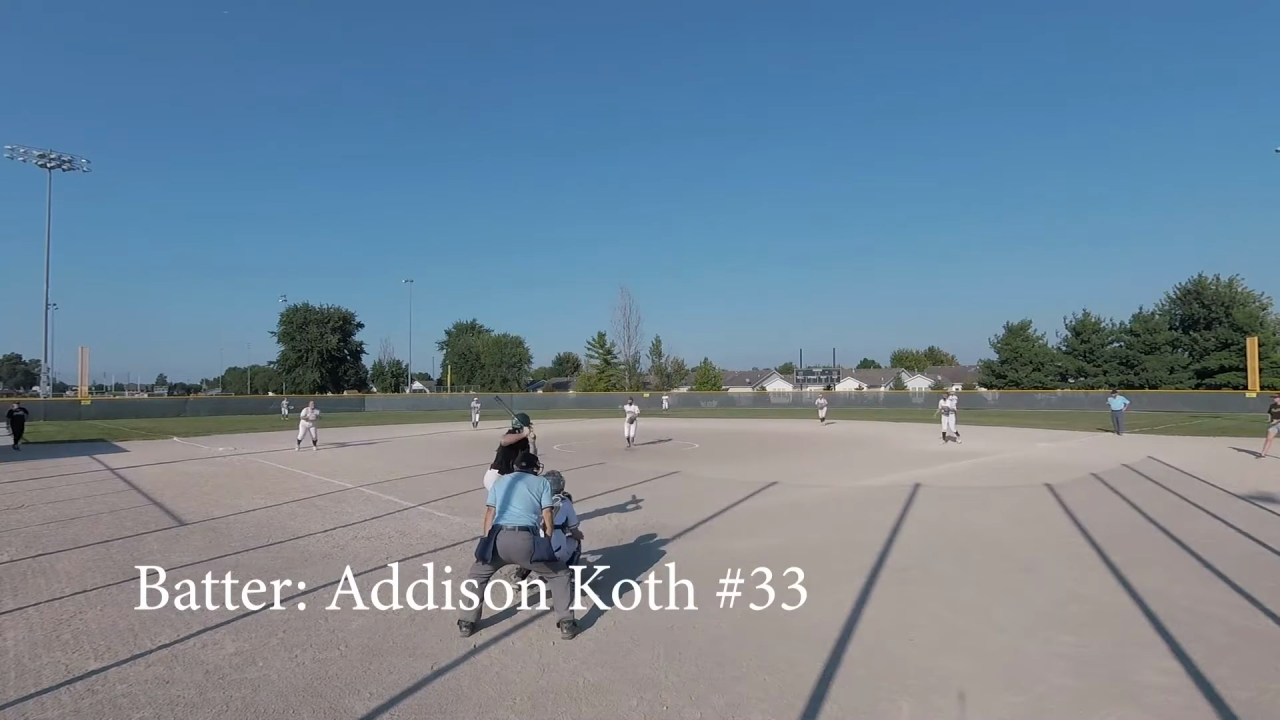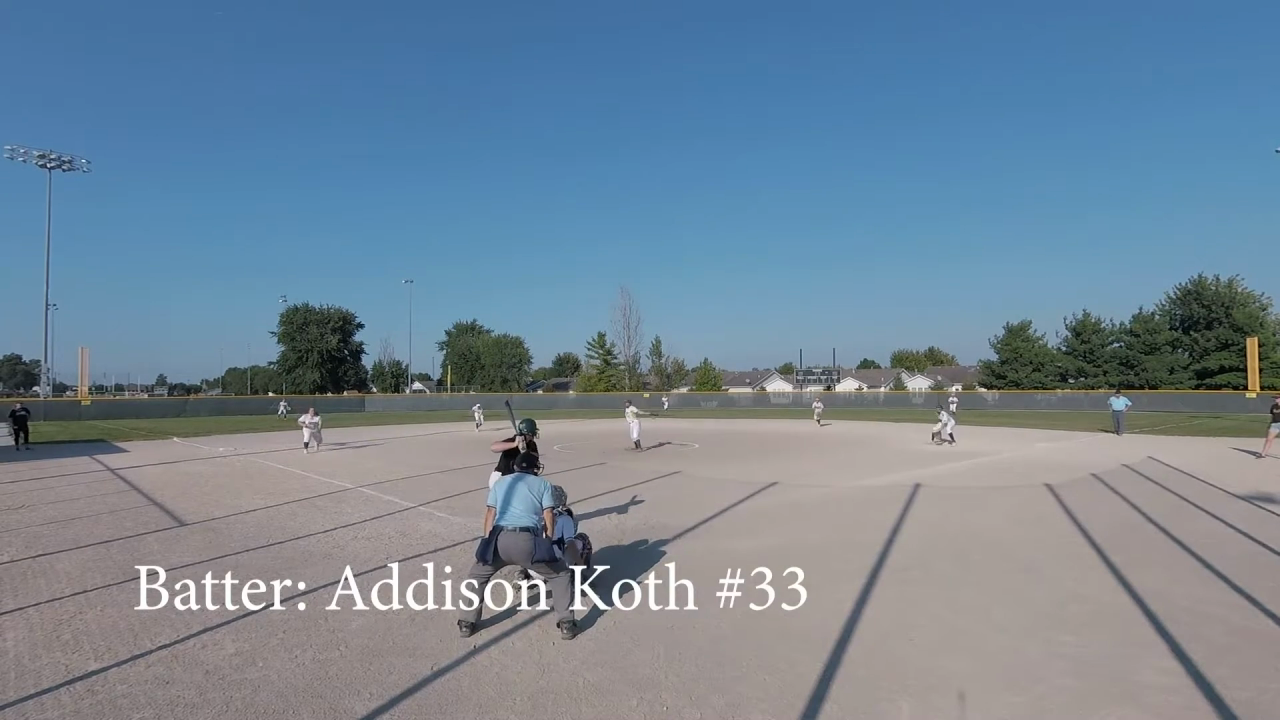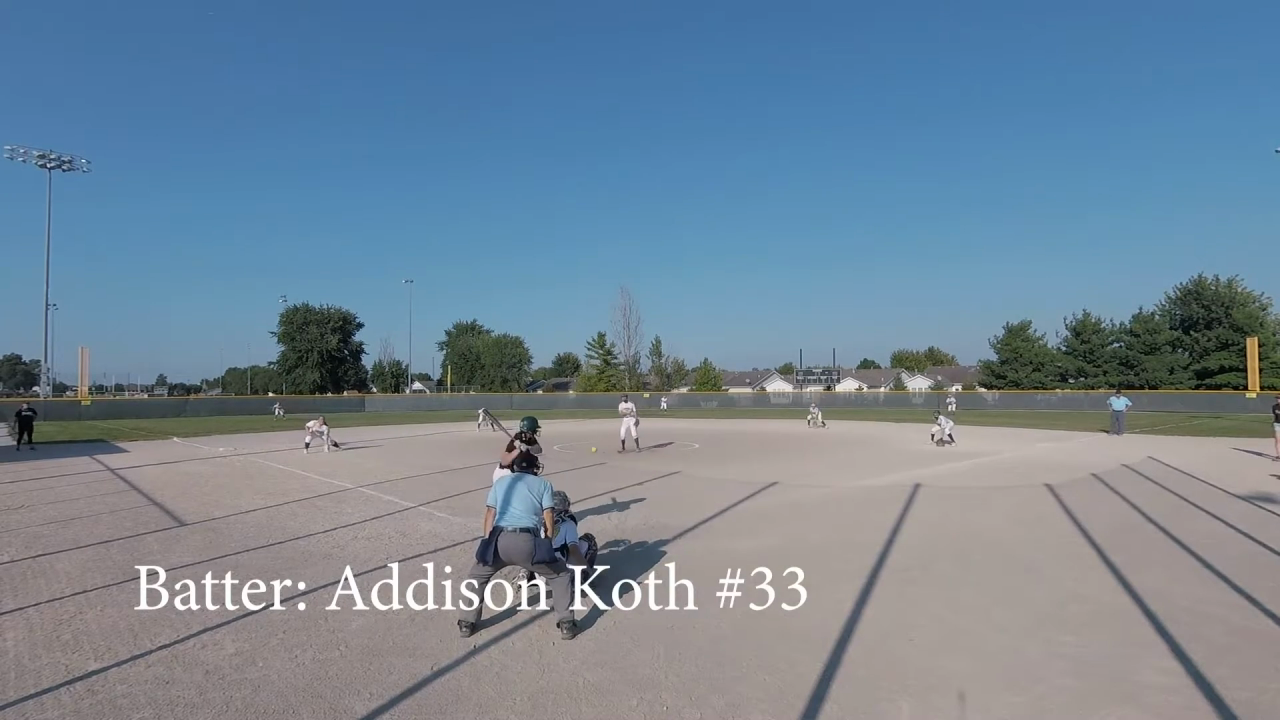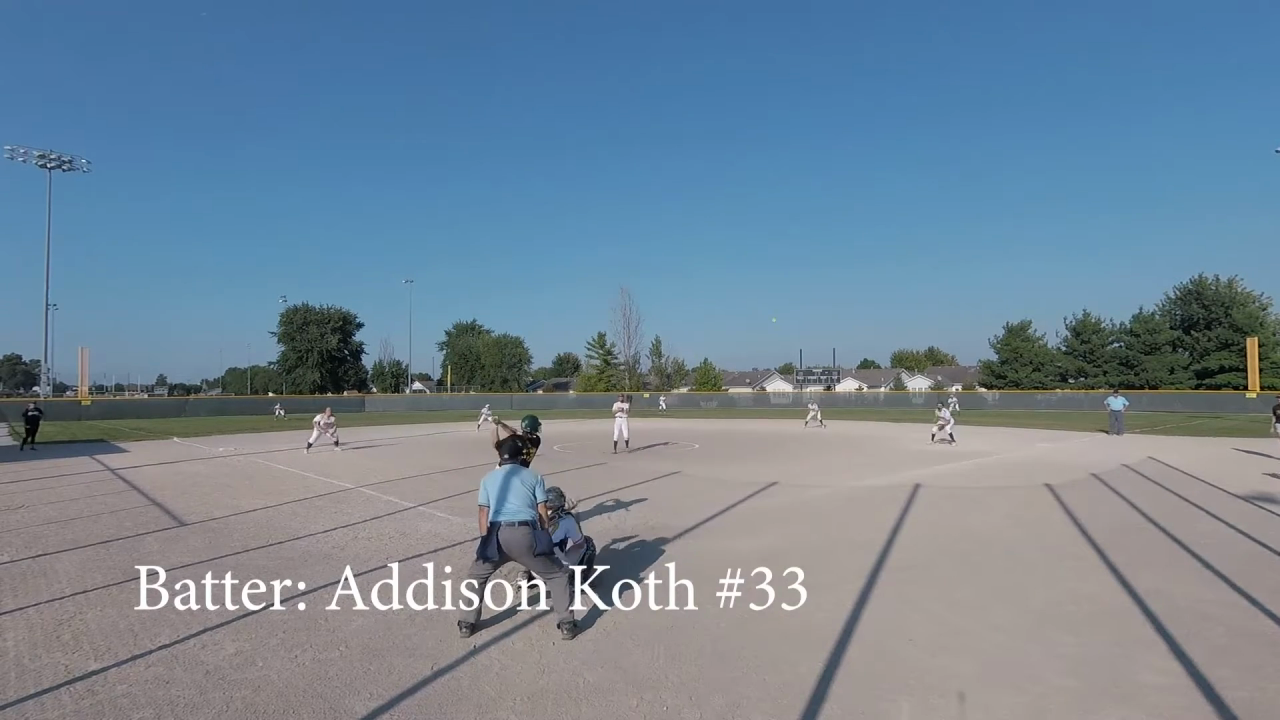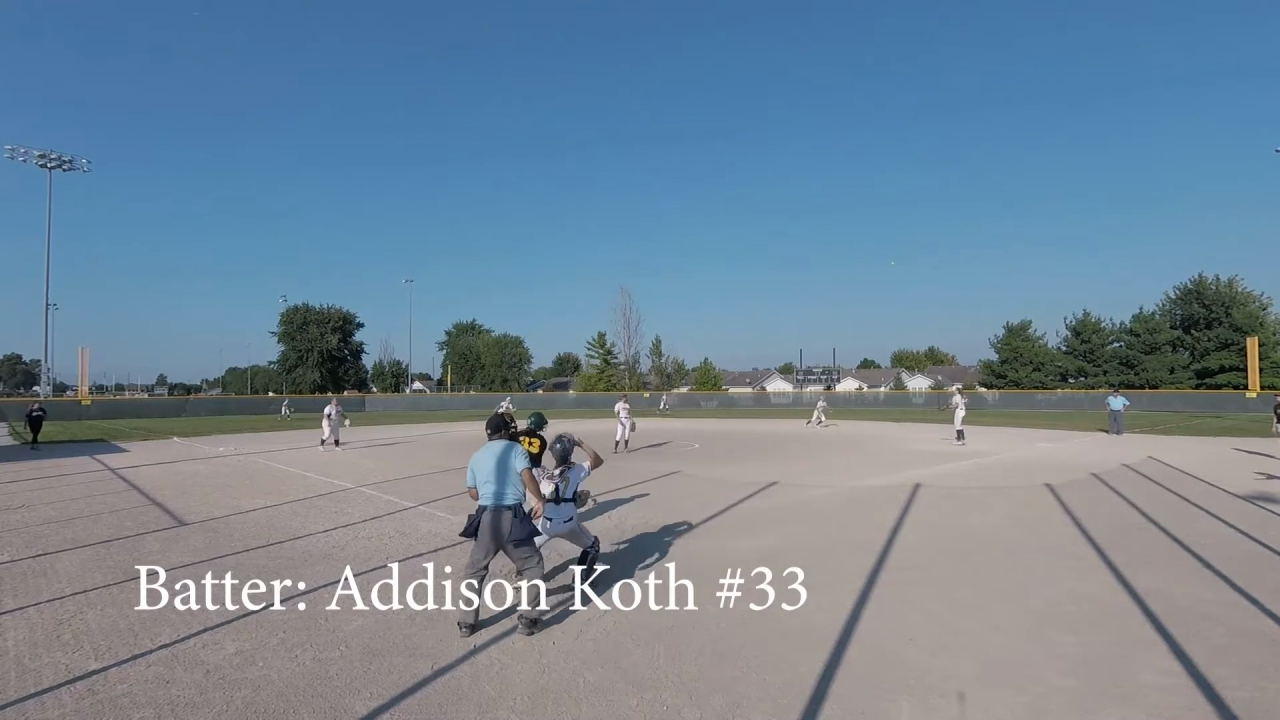
dt=0.4s
person 1, frame 1
left shoulder: (500, 481)
right shoulder: (542, 483)
left elbow: (490, 513)
right elbow: (547, 516)
left wrist: (486, 543)
left hip: (499, 538)
right hip: (526, 540)
left knee: (477, 576)
right knee: (560, 574)
left ankle: (467, 623)
right ankle: (566, 623)
person 1, frame 2
left shoulder: (500, 482)
right shoulder: (543, 484)
left elbow: (490, 514)
right elbow: (548, 516)
left wrist: (487, 544)
right wrist: (547, 547)
left hip: (500, 539)
right hip: (527, 540)
left knee: (477, 576)
right knee: (561, 574)
left ankle: (467, 623)
right ankle: (566, 623)
person 1, frame 3
left shoulder: (500, 482)
right shoulder: (543, 484)
left elbow: (490, 514)
right elbow: (548, 517)
left wrist: (487, 544)
left hip: (500, 540)
right hip: (527, 541)
left knee: (477, 576)
right knee: (561, 575)
left ankle: (467, 623)
right ankle: (566, 623)
person 1, frame 4
left shoulder: (489, 477)
right shoulder: (533, 476)
left elbow: (483, 512)
right elbow: (542, 511)
left wrist: (486, 541)
right wrist: (544, 540)
left hip: (497, 534)
right hip: (526, 534)
left knee: (476, 576)
right knee: (558, 575)
left ankle: (467, 623)
right ankle: (566, 623)
person 1, frame 5
left shoulder: (476, 456)
right shoulder: (516, 448)
left elbow: (473, 493)
right elbow: (527, 476)
right wrist: (540, 501)
left hip: (485, 517)
right hip: (512, 517)
left knee: (475, 570)
right knee: (532, 566)
left ankle: (467, 622)
right ankle: (528, 619)
